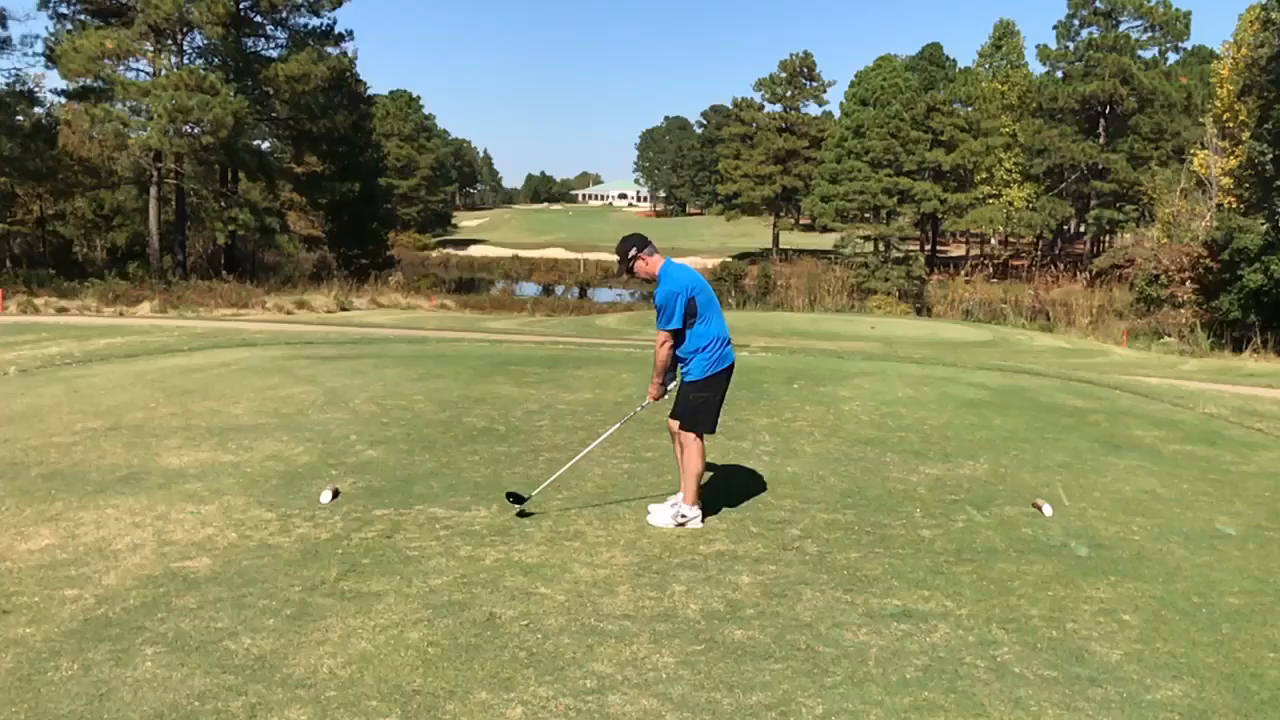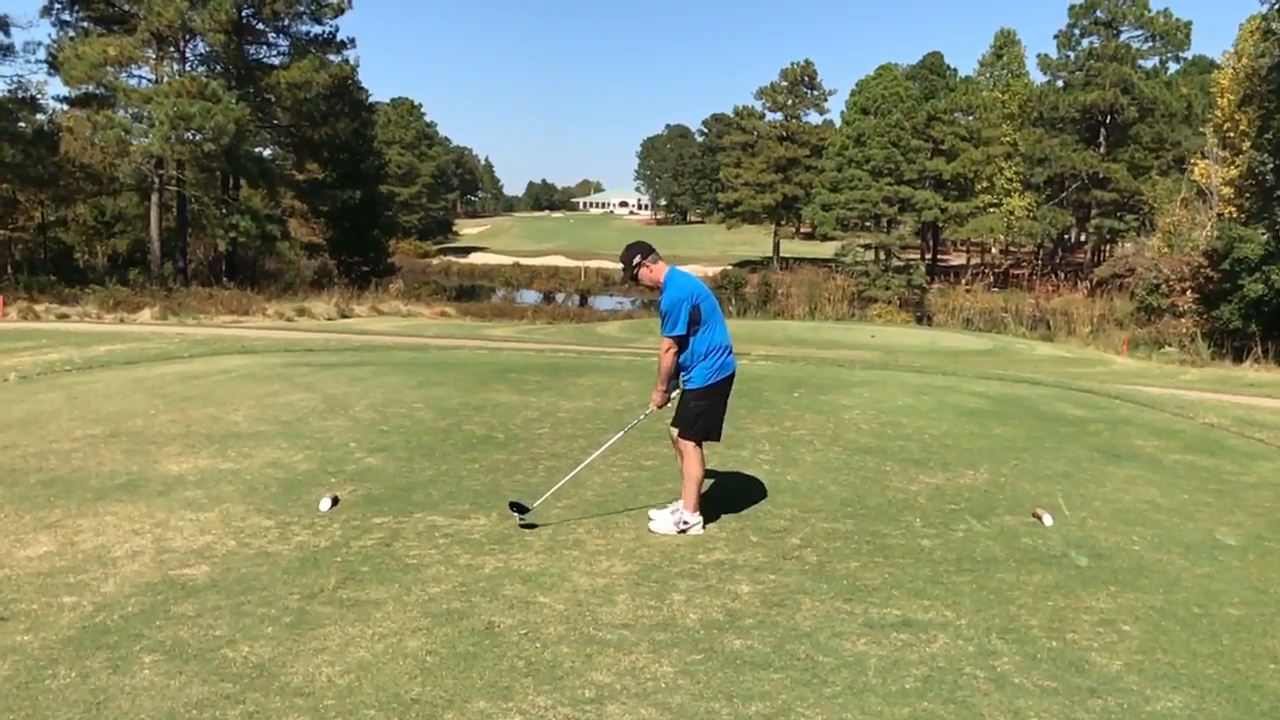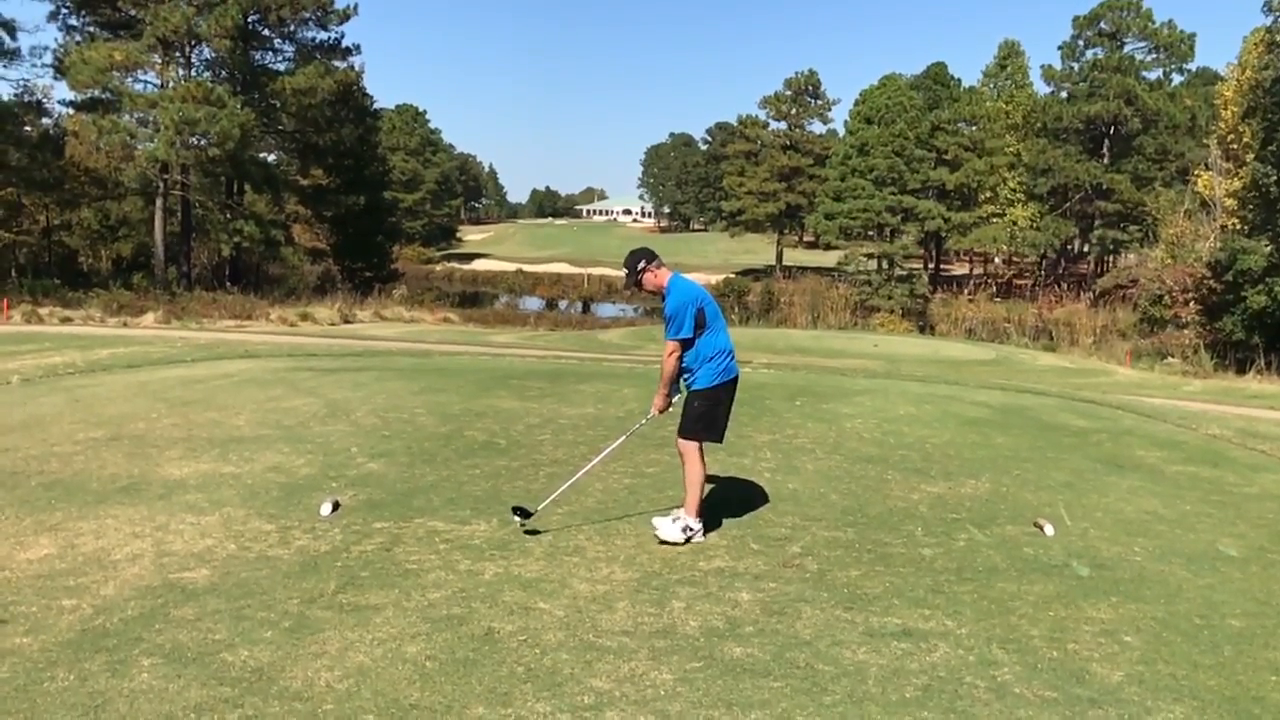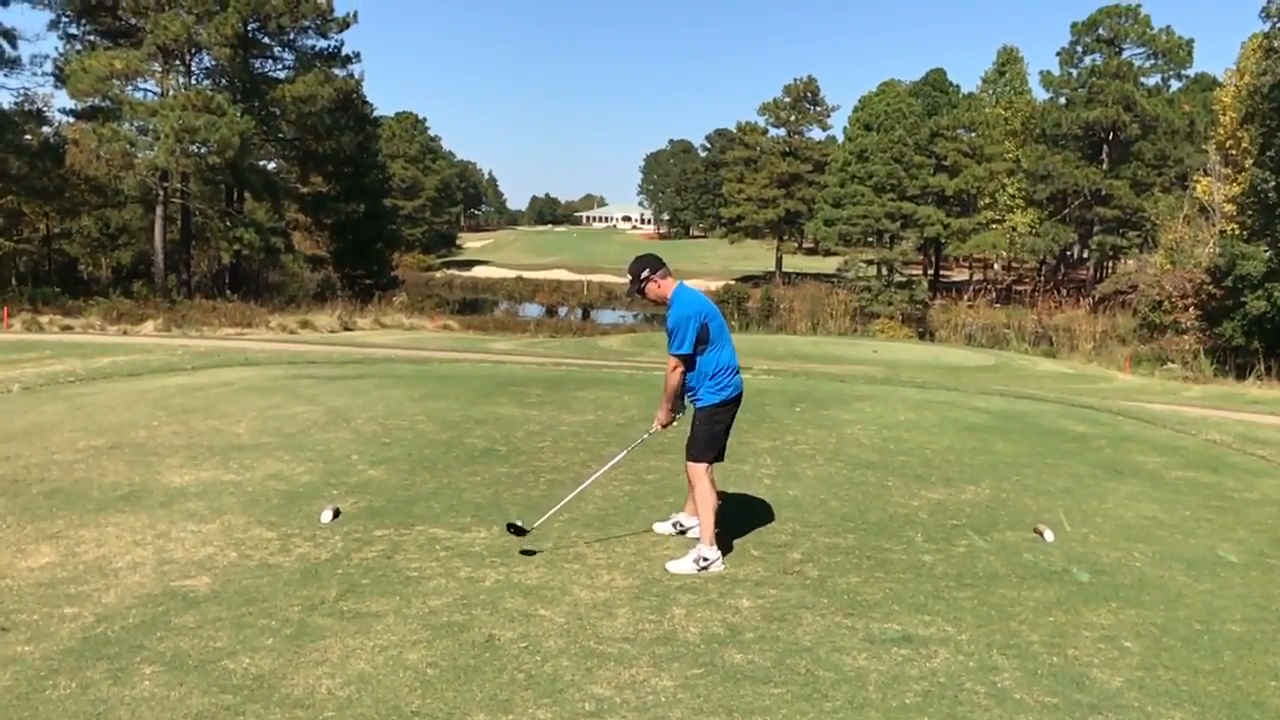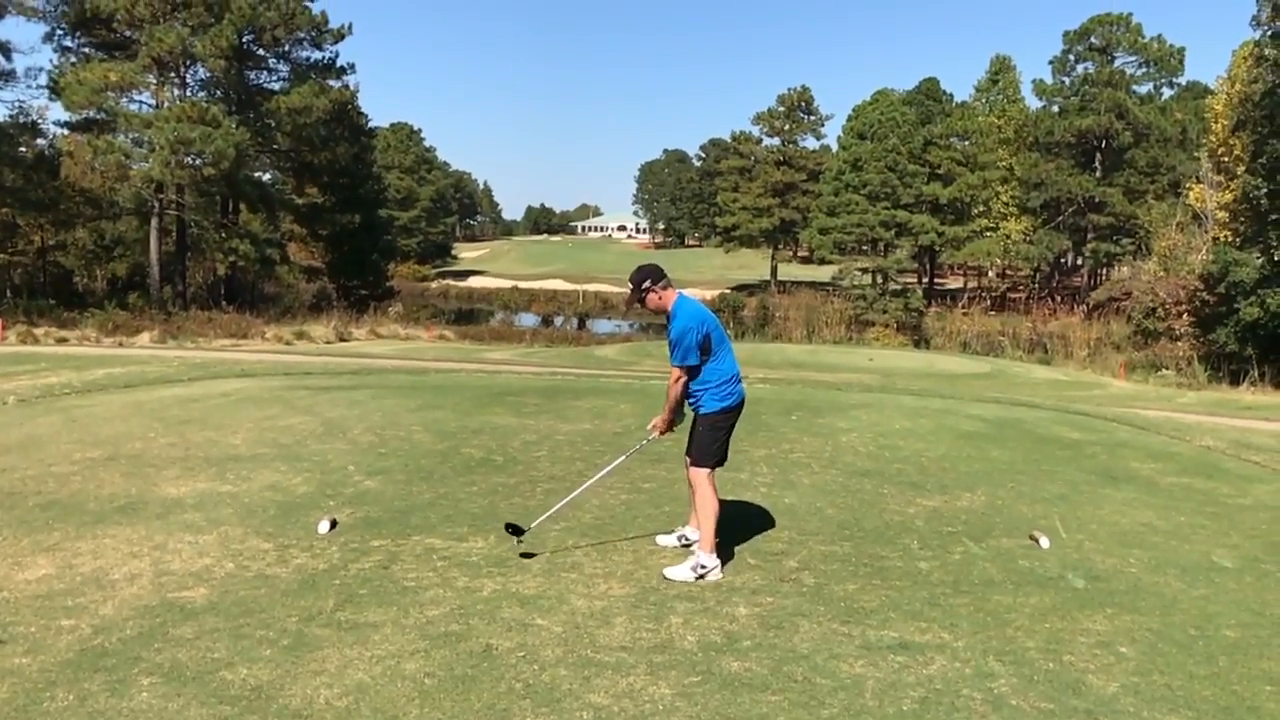
dt=0.7s
person 1, frame 1
left shoulder: (669, 286)
right shoulder: (677, 271)
left elbow: (665, 342)
left wrist: (656, 382)
right wrist: (667, 376)
left hip: (706, 365)
right hip: (705, 362)
left knee: (690, 434)
right knee: (677, 426)
left ankle: (690, 510)
right ankle: (685, 496)
person 1, frame 2
left shoulder: (675, 293)
right shoulder: (680, 281)
left elbow: (670, 349)
left wrist: (661, 389)
right wrist: (670, 383)
left hip: (707, 373)
right hip: (707, 371)
left knee: (689, 442)
right knee: (680, 435)
left ankle: (691, 516)
right ankle: (686, 504)
person 1, frame 3
left shoulder: (679, 297)
right shoulder: (679, 290)
left elbow: (673, 353)
right elbow: (682, 350)
left wrist: (662, 393)
right wrist: (671, 388)
left hip: (712, 377)
right hip: (707, 376)
left knee: (690, 445)
right knee: (686, 443)
left ankle: (692, 522)
right ankle: (688, 512)
person 1, frame 4
left shoulder: (682, 310)
right shoulder: (686, 298)
left elbow: (676, 368)
left wrist: (666, 408)
right wrist: (676, 402)
left hip: (715, 394)
right hip: (715, 390)
left knee: (699, 466)
right knee: (695, 457)
left ankle: (708, 552)
right ankle: (690, 517)
person 1, frame 5
left shoulder: (684, 321)
right shoulder: (684, 309)
left elbow: (679, 377)
right elbow: (685, 373)
left wrist: (666, 417)
right wrist: (673, 411)
left hip: (718, 400)
right hip: (715, 398)
left knee: (700, 473)
right knee: (693, 463)
left ankle: (707, 559)
right ankle: (694, 530)
